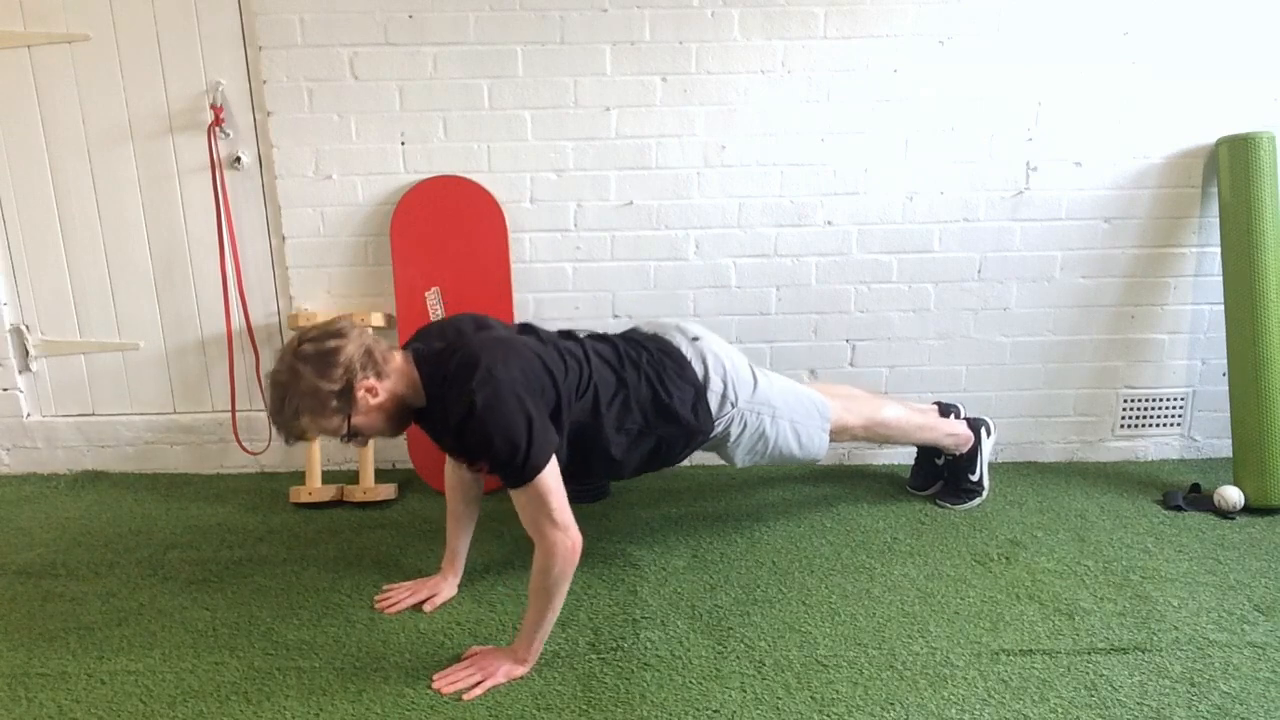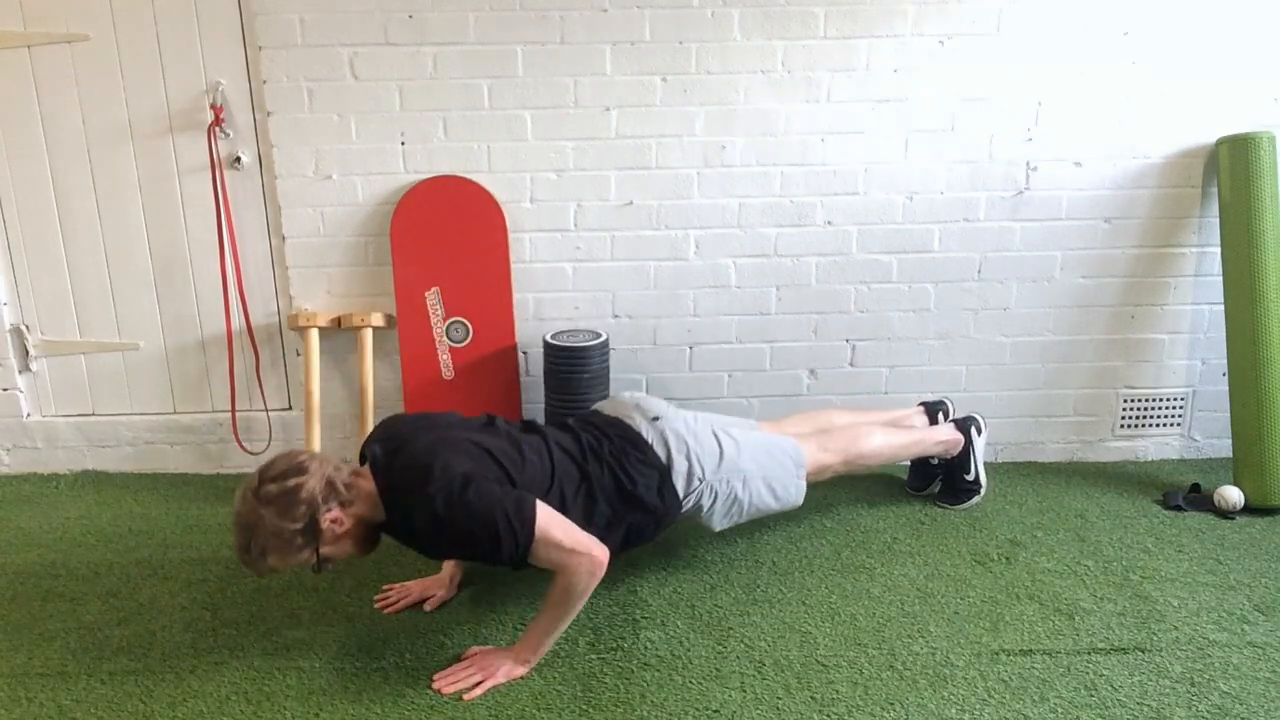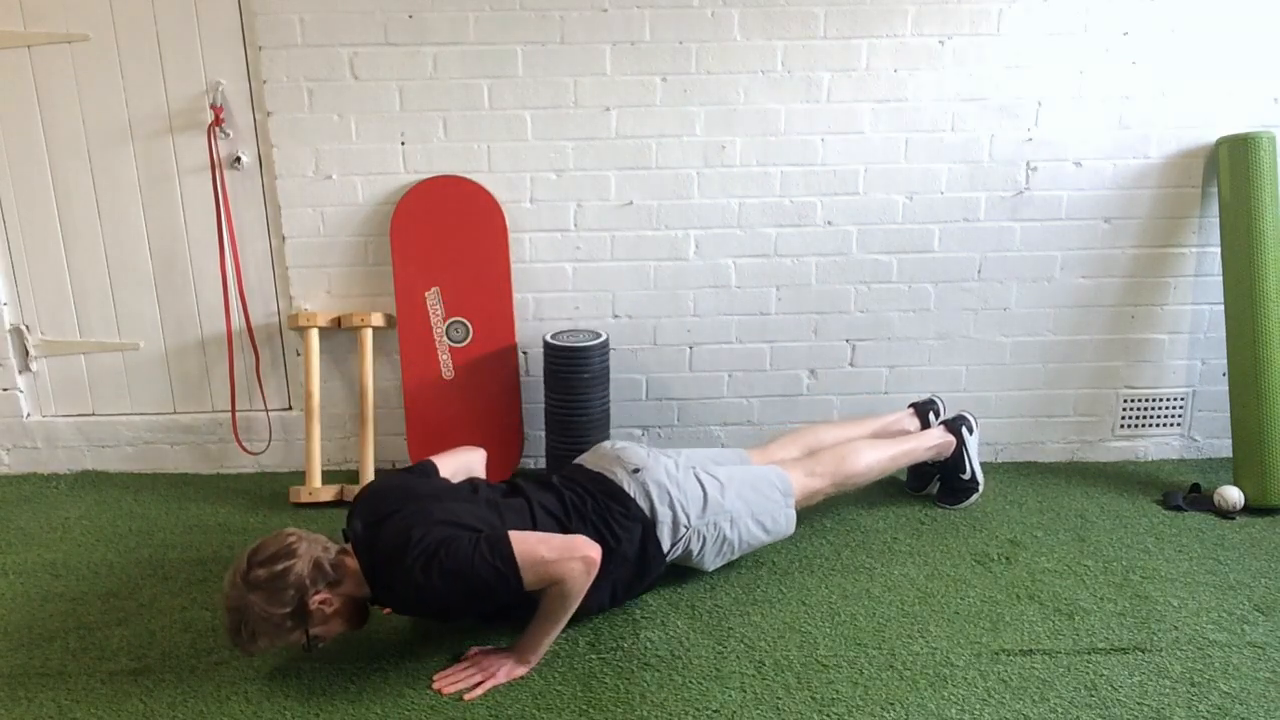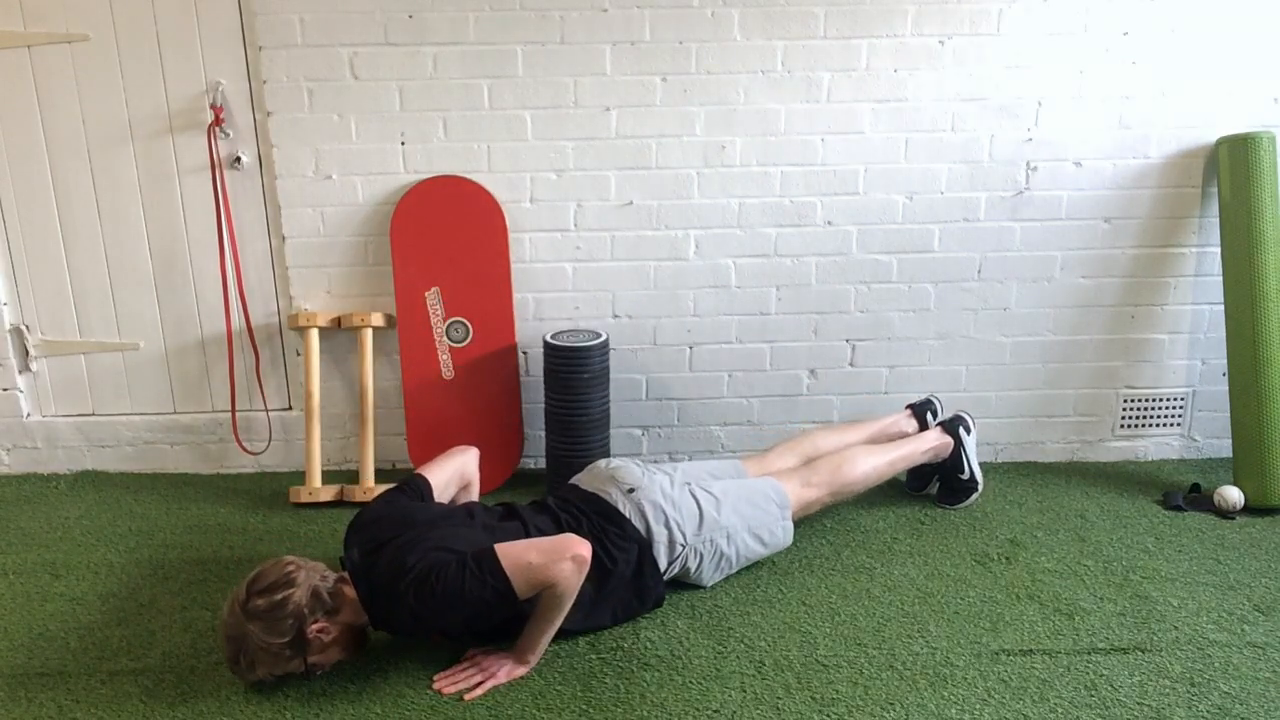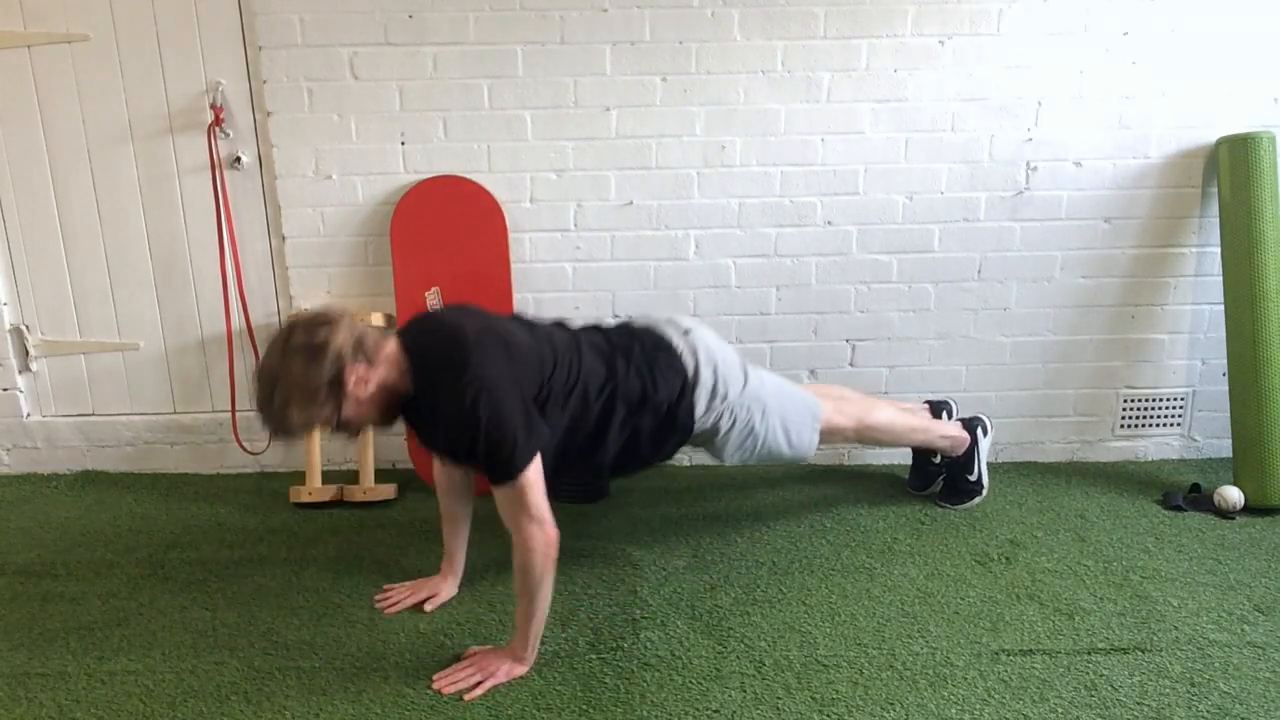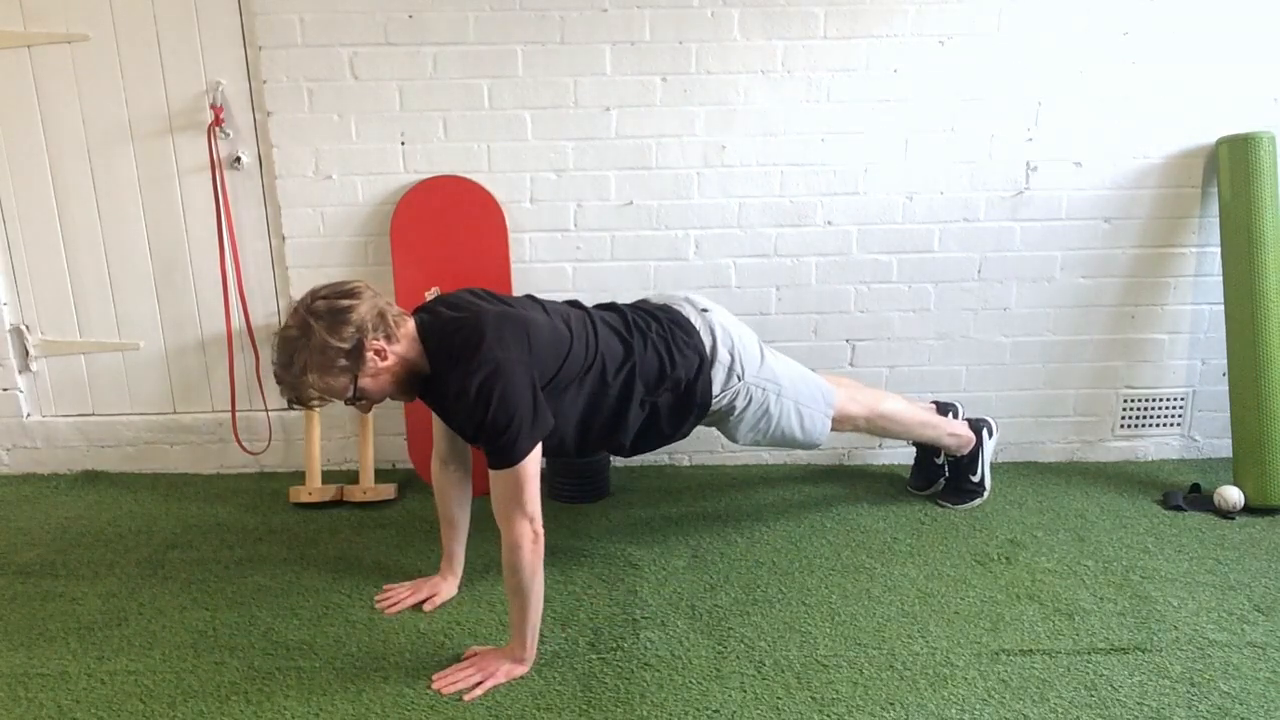
dt=0.7s
person 1, frame 1
left shoulder: (488, 396)
right shoulder: (425, 360)
left elbow: (560, 541)
right elbow: (465, 460)
left wrist: (519, 657)
right wrist: (448, 573)
left hip: (693, 385)
right hip: (657, 358)
left knee: (835, 422)
right knee: (812, 411)
left ankle: (962, 436)
right ankle: (937, 417)
person 1, frame 2
left shoulder: (439, 497)
right shoulder: (386, 451)
left elbow: (585, 557)
left wrist: (519, 657)
right wrist: (449, 573)
left hip: (664, 466)
right hip: (622, 427)
left knee: (818, 457)
right knee: (783, 439)
left ankle: (952, 440)
right ankle: (924, 416)
person 1, frame 3
left shoulder: (419, 569)
right shoulder: (376, 508)
left elbow: (579, 558)
right elbow: (470, 456)
left wrist: (522, 657)
left hip: (650, 516)
right hip: (611, 472)
left knee: (805, 480)
right knee: (771, 459)
left ankle: (945, 440)
right ankle: (915, 417)
person 1, frame 4
left shoulder: (417, 593)
right shoulder: (372, 533)
left elbow: (568, 558)
right elbow: (463, 456)
left wrist: (521, 657)
left hip: (648, 536)
right hip: (611, 489)
left knee: (803, 492)
right knee: (767, 470)
left ankle: (942, 444)
right ankle: (912, 420)
person 1, frame 5
left shoulder: (475, 388)
right shoulder: (414, 355)
left elbow: (538, 534)
right elbow: (452, 462)
left wrist: (519, 653)
right wrist: (450, 572)
left hip: (687, 381)
right hip: (652, 354)
left knee: (828, 423)
right knee: (808, 412)
left ankle: (959, 438)
right ankle: (931, 414)
person 1, frame 6
left shoulder: (490, 370)
right shoulder: (430, 335)
left elbow: (523, 529)
right elbow: (451, 457)
left wrist: (518, 654)
right wrist: (448, 572)
left hip: (702, 360)
right hip: (665, 336)
left knee: (834, 411)
right knee: (821, 405)
left ankle: (963, 438)
right ankle: (939, 418)
